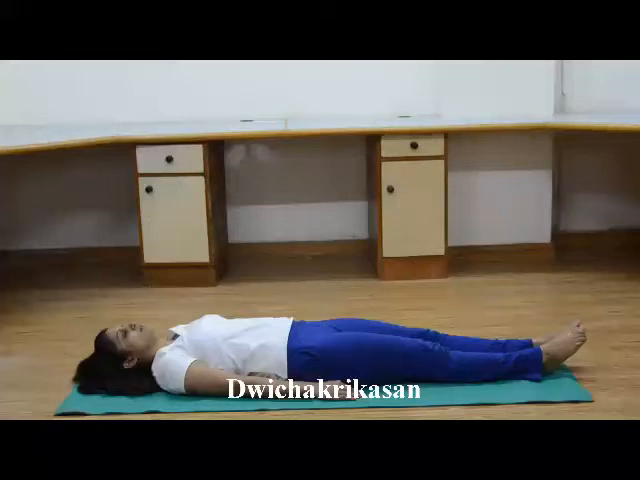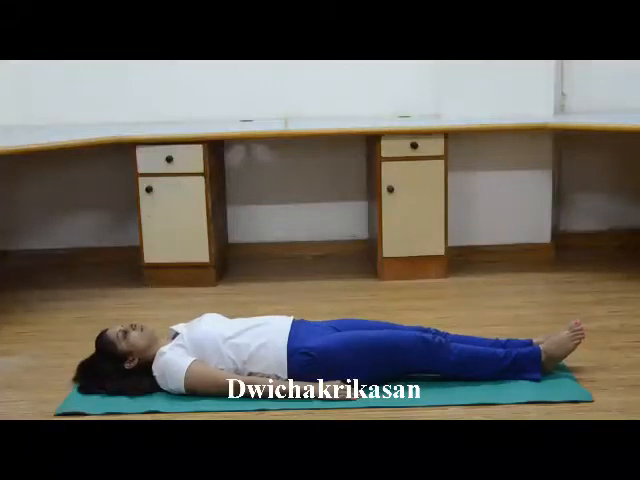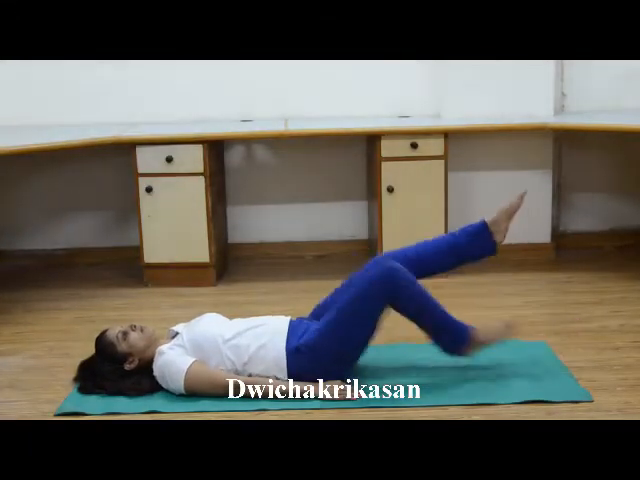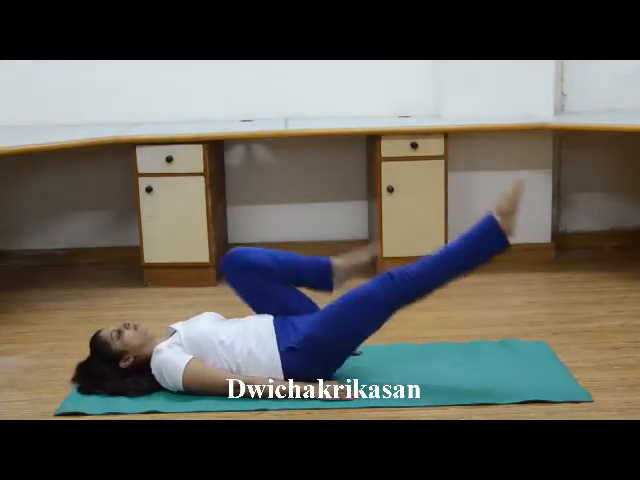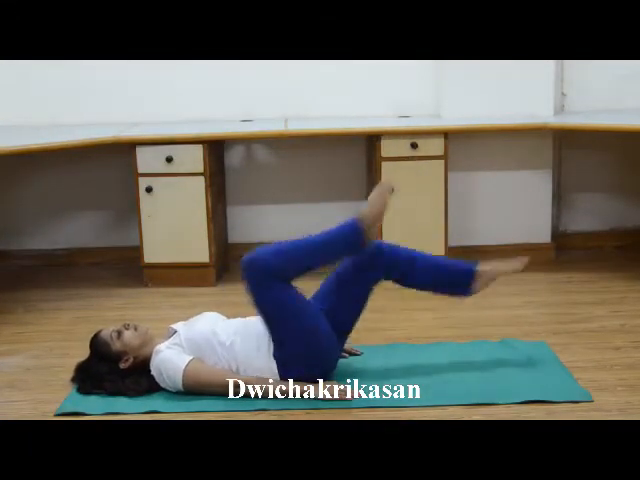
dt=1s
person 1, frame 1
left shoulder: (179, 334)
right shoulder: (167, 366)
right elbow: (238, 383)
right wrist: (311, 388)
left hip: (301, 330)
right hip: (302, 356)
left knee: (423, 337)
right knee: (427, 356)
left ankle: (531, 345)
right ankle: (538, 359)
person 1, frame 2
left shoulder: (179, 332)
right shoulder: (167, 367)
right elbow: (236, 383)
right wrist: (308, 389)
left hip: (303, 330)
right hip: (303, 357)
left knee: (420, 335)
right knee: (423, 349)
left ankle: (529, 346)
right ankle: (536, 359)
person 1, frame 3
left shoulder: (179, 333)
right shoulder: (167, 366)
right elbow: (234, 384)
right wrist: (311, 388)
left hip: (300, 329)
right hip: (306, 358)
left knee: (389, 265)
right knee: (384, 278)
left ankle: (484, 235)
right ankle: (461, 339)
person 1, frame 4
left shoulder: (176, 335)
right shoulder: (165, 364)
right elbow: (231, 383)
right wrist: (303, 388)
left hip: (292, 326)
right hip: (302, 355)
left knee: (236, 260)
right knee: (394, 284)
left ankle: (332, 271)
right ankle: (494, 229)
person 1, frame 5
left shoulder: (177, 333)
right shoulder: (164, 365)
right elbow: (234, 382)
right wrist: (306, 386)
left hip: (313, 341)
right hip: (304, 358)
left knee: (375, 256)
right knee: (258, 264)
left ankle: (472, 276)
right ankle: (358, 232)
